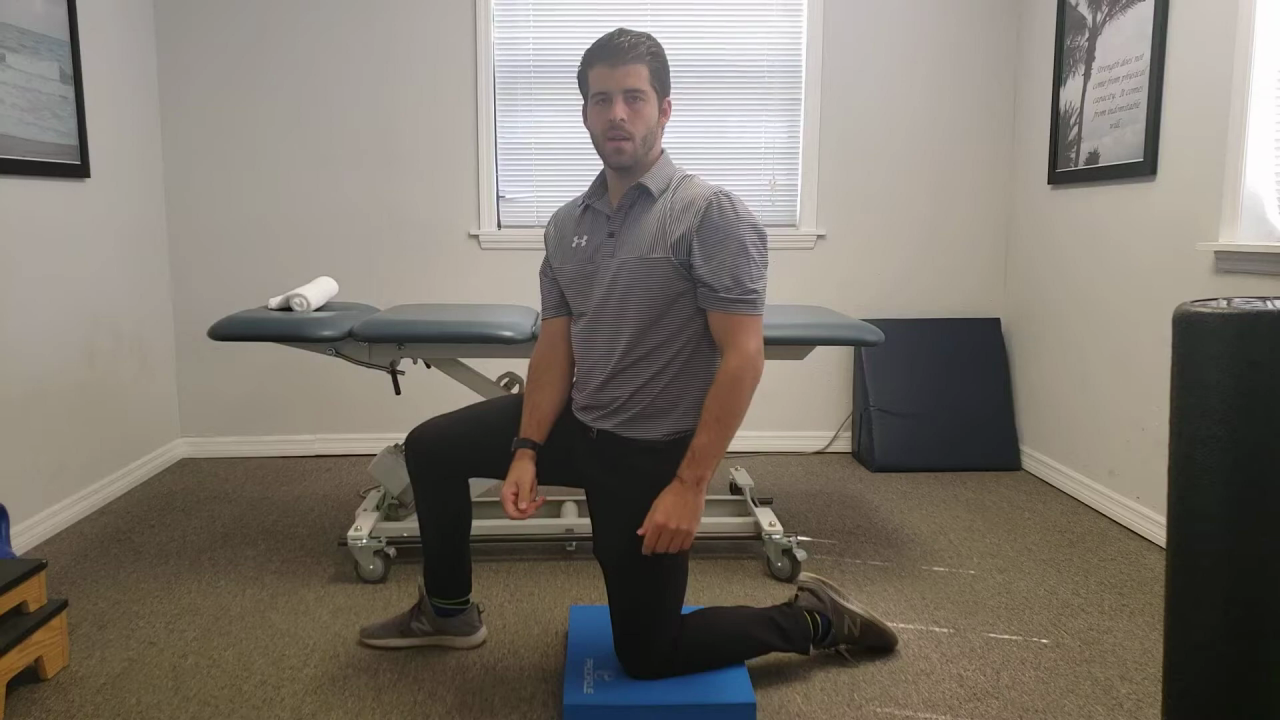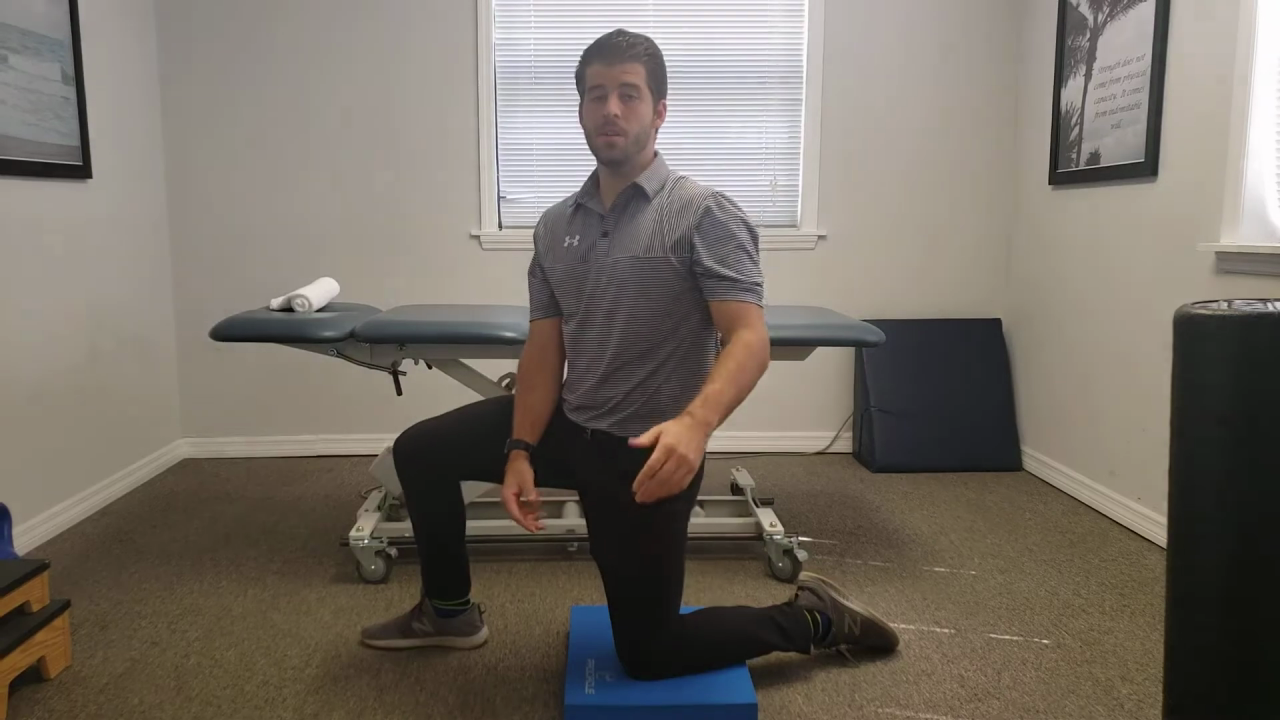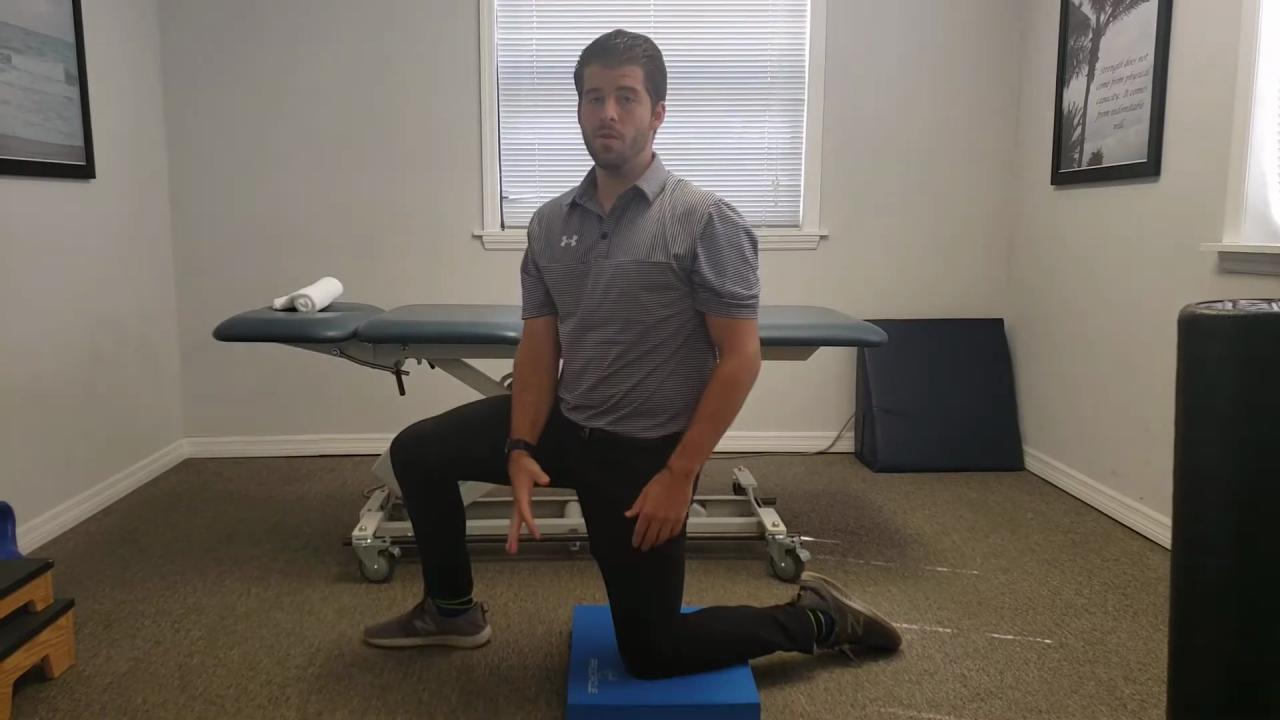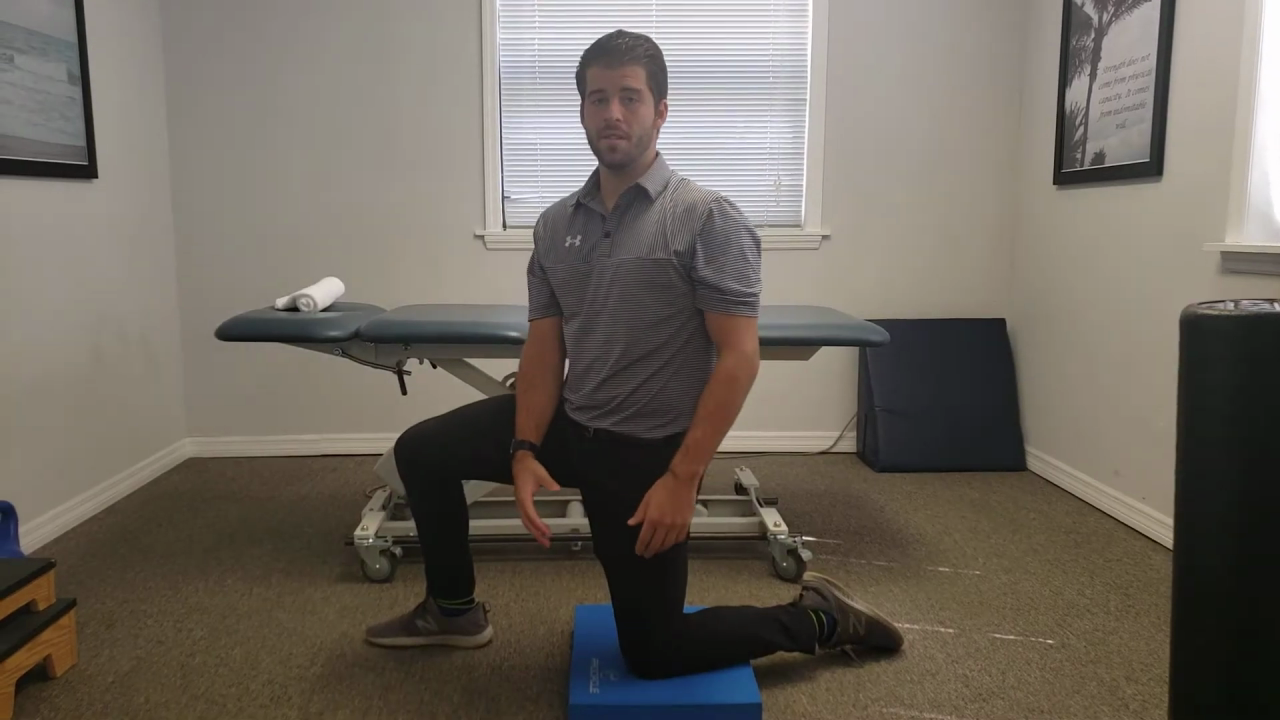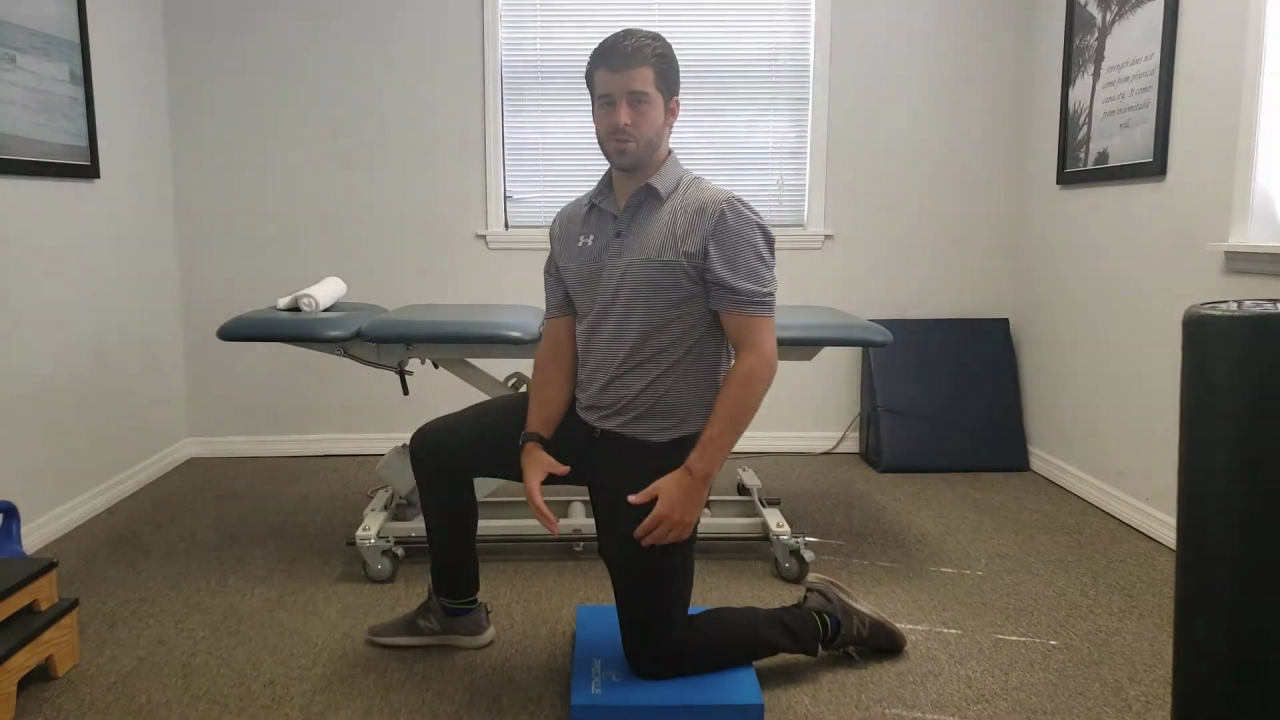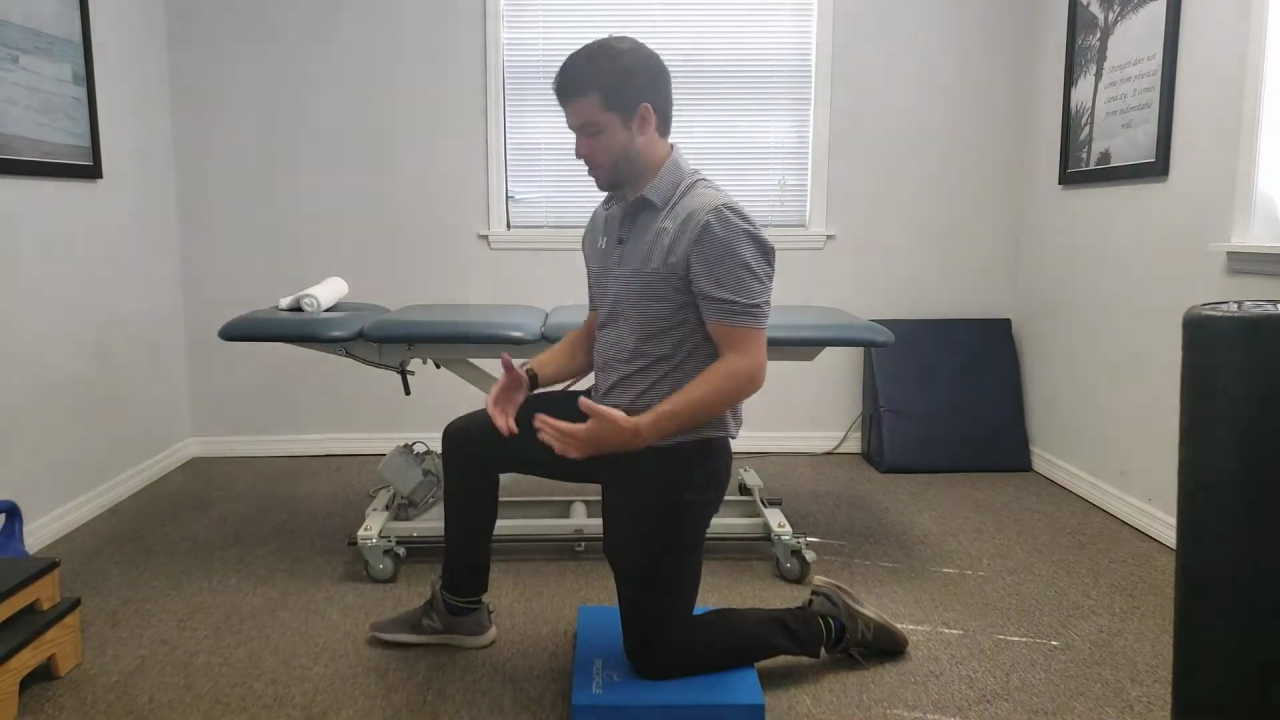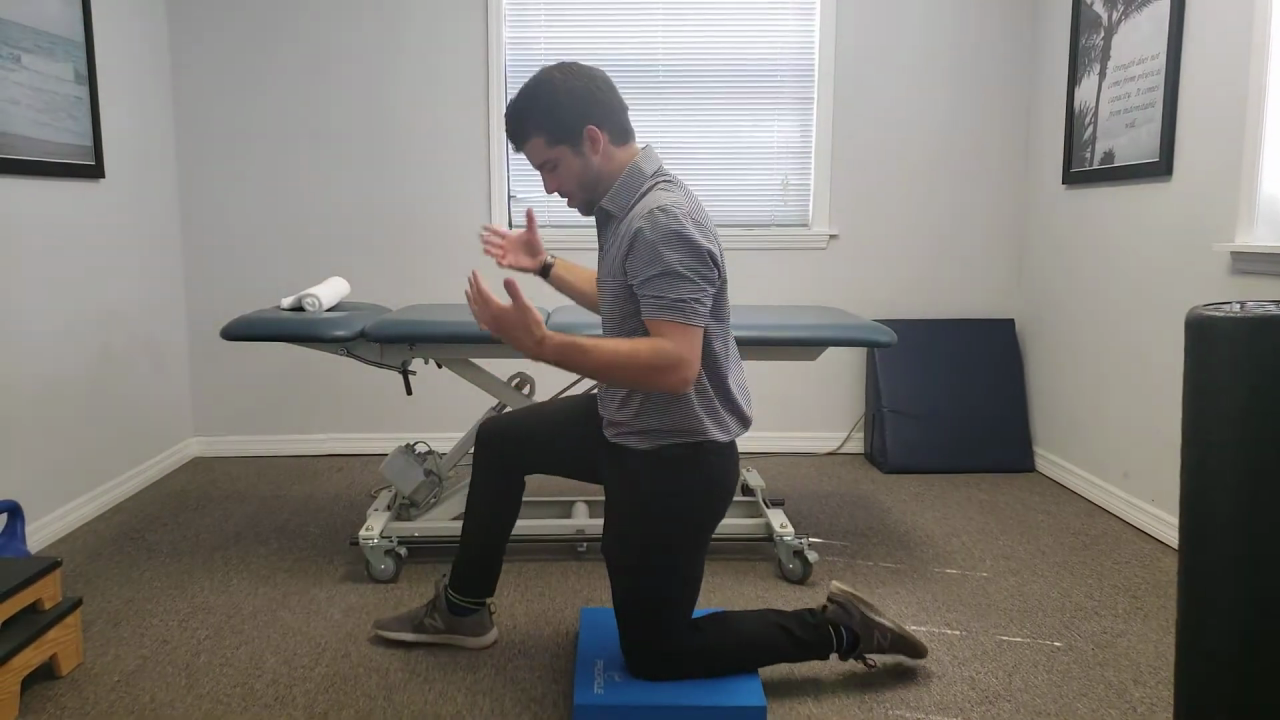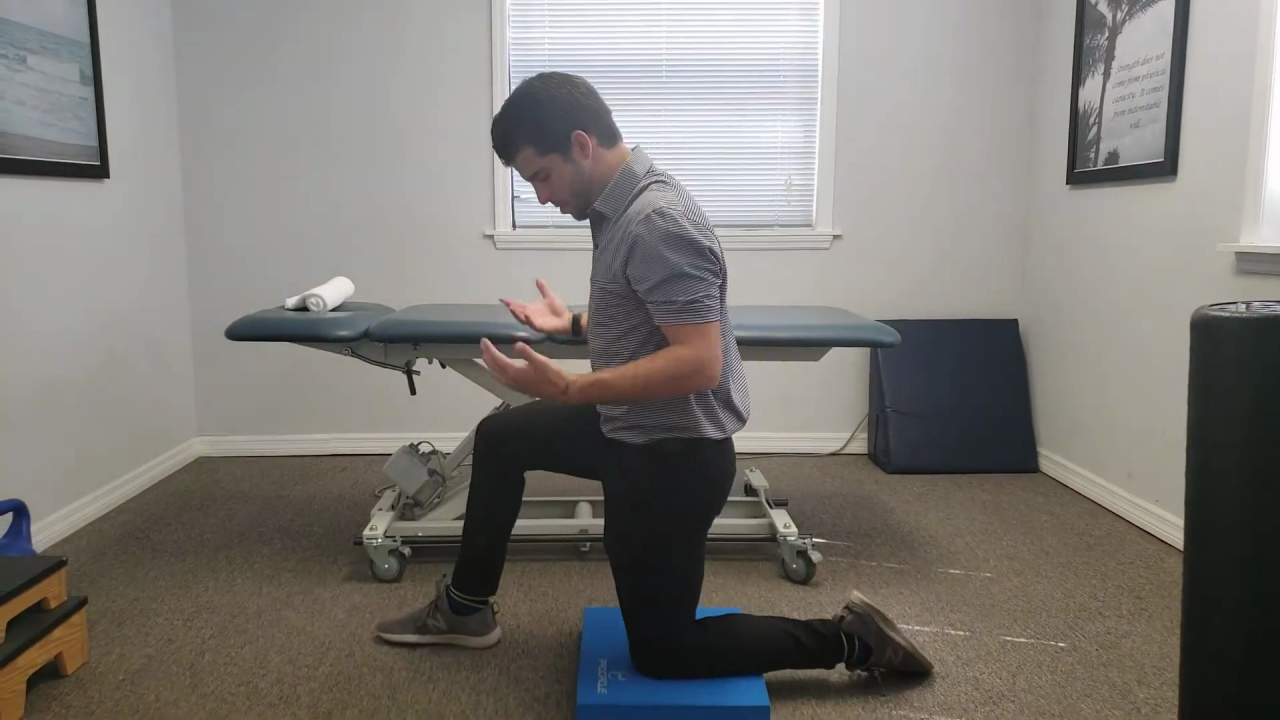
dt=0.5s
person 1, frame 1
left shoulder: (710, 214)
right shoulder: (566, 224)
left elbow: (742, 358)
right elbow: (555, 347)
left wrist: (689, 483)
right wrist: (527, 450)
left hip: (653, 451)
right hip: (580, 427)
left knee: (648, 655)
right knee: (432, 447)
left ankle: (814, 619)
right ankle: (449, 610)
person 1, frame 2
left shoulder: (704, 215)
right shoulder: (556, 225)
left elbow: (749, 339)
right elbow: (545, 348)
left wrist: (692, 423)
right wrist: (519, 451)
left hip: (648, 451)
right hip: (571, 425)
left knee: (649, 655)
right knee: (420, 451)
left ankle: (815, 617)
right ankle: (450, 612)
person 1, frame 3
left shoulder: (704, 221)
right shoulder: (549, 222)
left elbow: (740, 358)
right elbow: (539, 347)
left wrist: (679, 474)
right wrist: (520, 451)
left hip: (646, 451)
right hip: (567, 425)
left knee: (651, 653)
right knee: (417, 450)
left ankle: (815, 617)
right ankle: (451, 610)
person 1, frame 4
left shoulder: (706, 219)
right shoulder: (555, 224)
left elbow: (738, 357)
right elbow: (544, 348)
left wrist: (682, 476)
right wrist: (524, 452)
left hip: (648, 450)
right hip: (571, 425)
left knee: (653, 652)
right knee: (421, 451)
left ankle: (819, 618)
right ankle: (454, 609)
person 1, frame 5
left shoulder: (718, 218)
right shoulder: (572, 222)
left elbow: (757, 357)
right elbow: (559, 343)
left wrist: (695, 474)
right wrist: (535, 441)
left hip: (656, 453)
right hip: (583, 426)
left knee: (657, 653)
right knee: (437, 447)
left ankle: (820, 620)
right ankle: (457, 609)
person 1, frame 6
left shoulder: (713, 223)
right shoulder: (607, 216)
left elbow: (744, 369)
left wrist: (636, 432)
right wrist: (532, 376)
left hip: (674, 456)
right hip: (612, 425)
left knee: (657, 654)
right knee: (467, 439)
left ankle: (826, 624)
right ankle: (460, 609)
person 1, frame 7
left shoulder: (662, 221)
right shoulder: (630, 206)
left elbow: (674, 364)
left wrist: (544, 345)
right wrist: (544, 266)
left hip: (678, 459)
right hip: (631, 430)
left knee: (655, 654)
right knee: (500, 439)
left ankle: (835, 628)
right ankle: (463, 609)
person 1, frame 8
left shoulder: (658, 222)
right shoulder: (623, 206)
left elbow: (699, 364)
left wrist: (568, 390)
right wrist: (573, 322)
left hip: (675, 455)
right hip: (632, 429)
left knee: (662, 651)
right knee: (499, 439)
left ankle: (847, 638)
right ankle: (465, 608)
